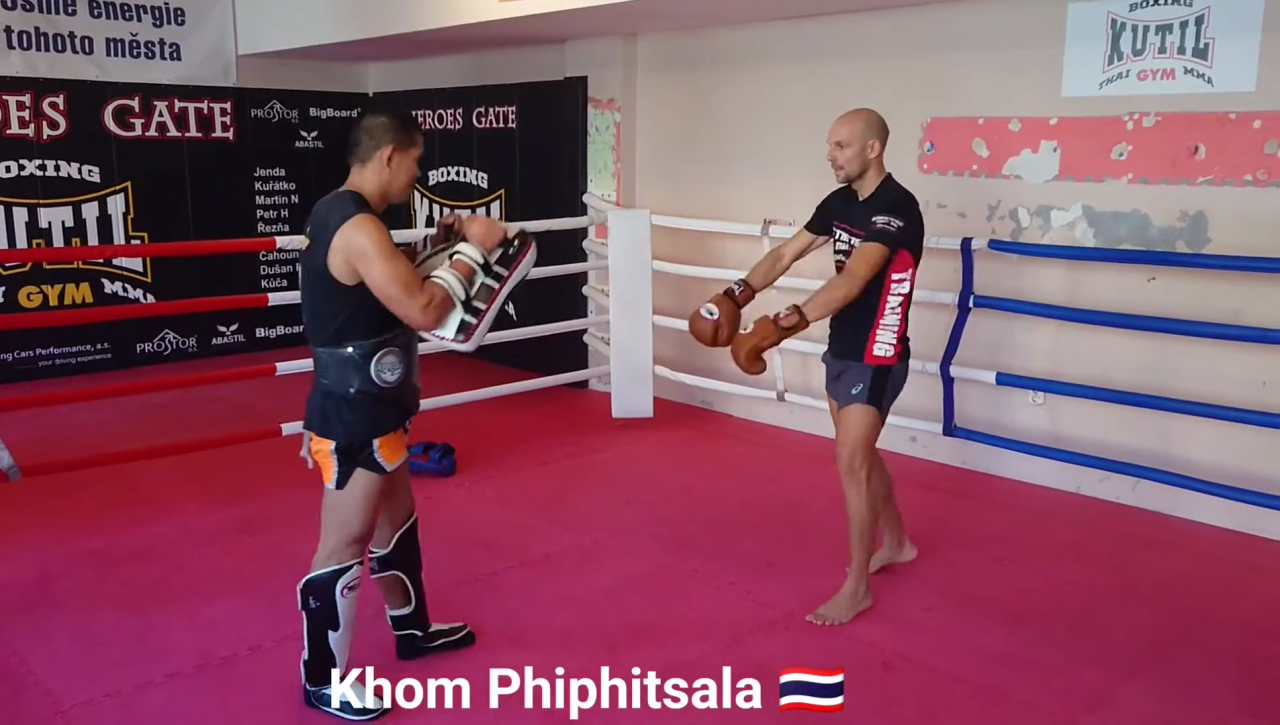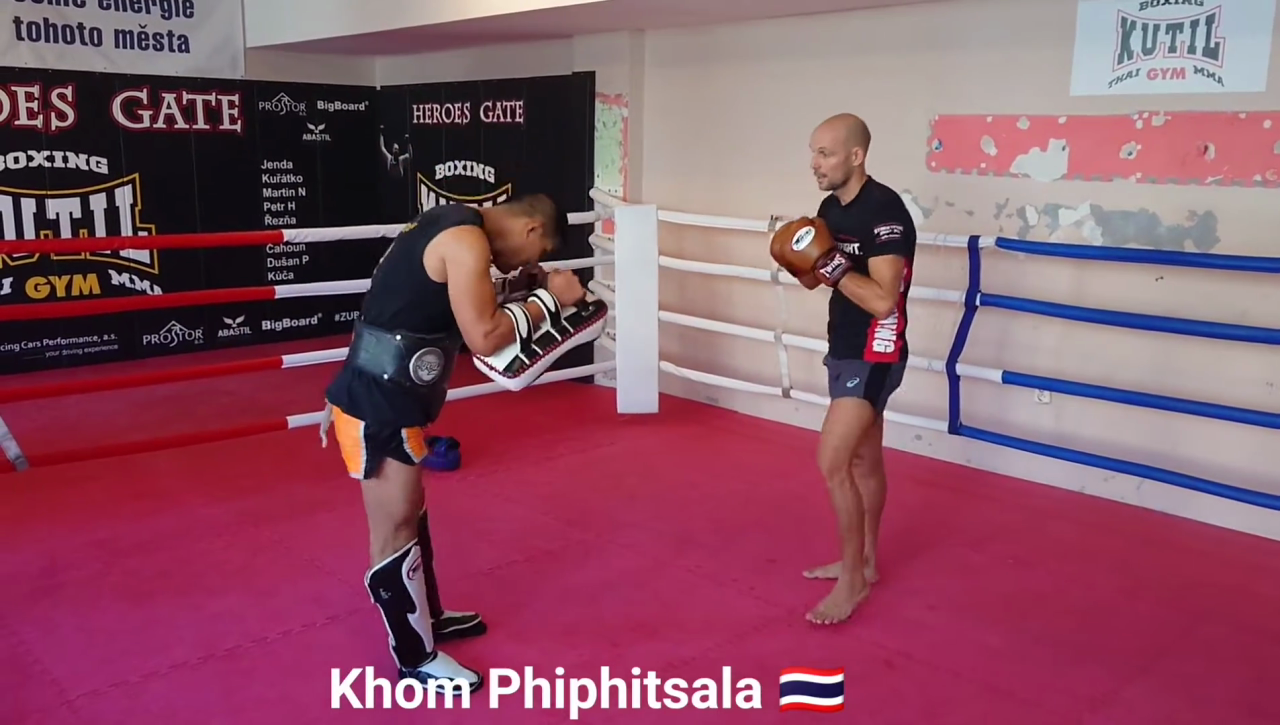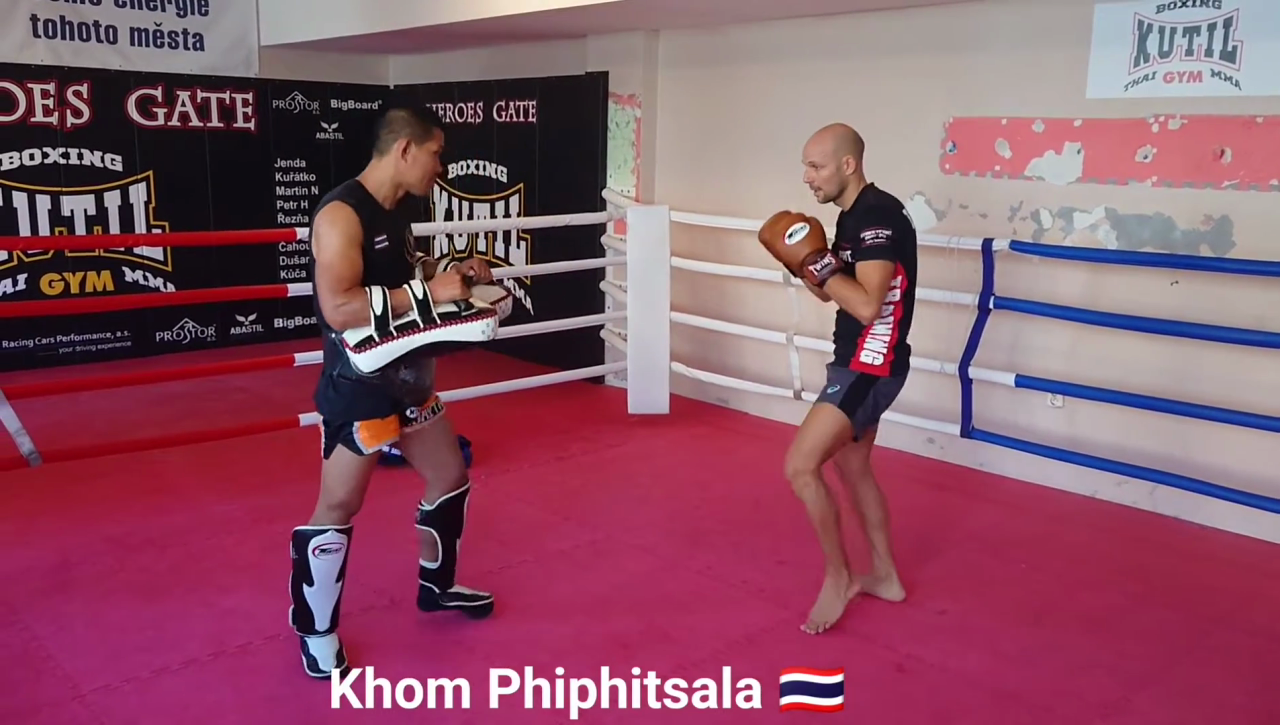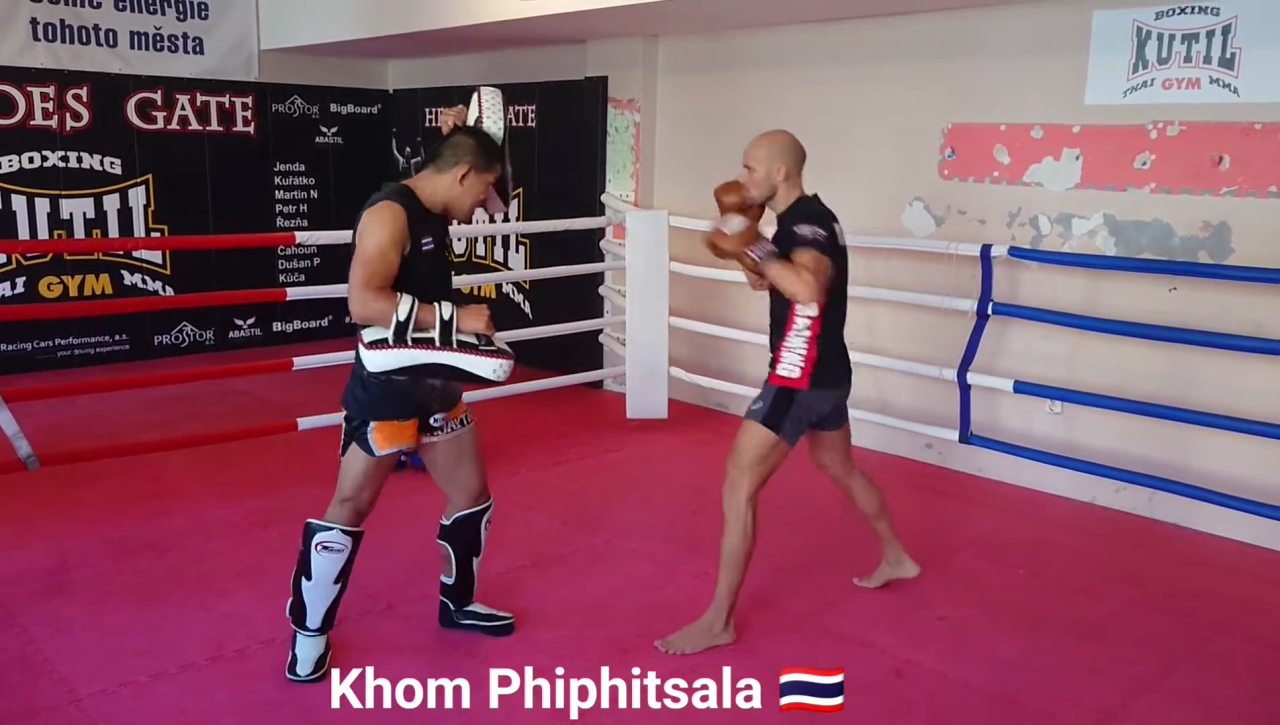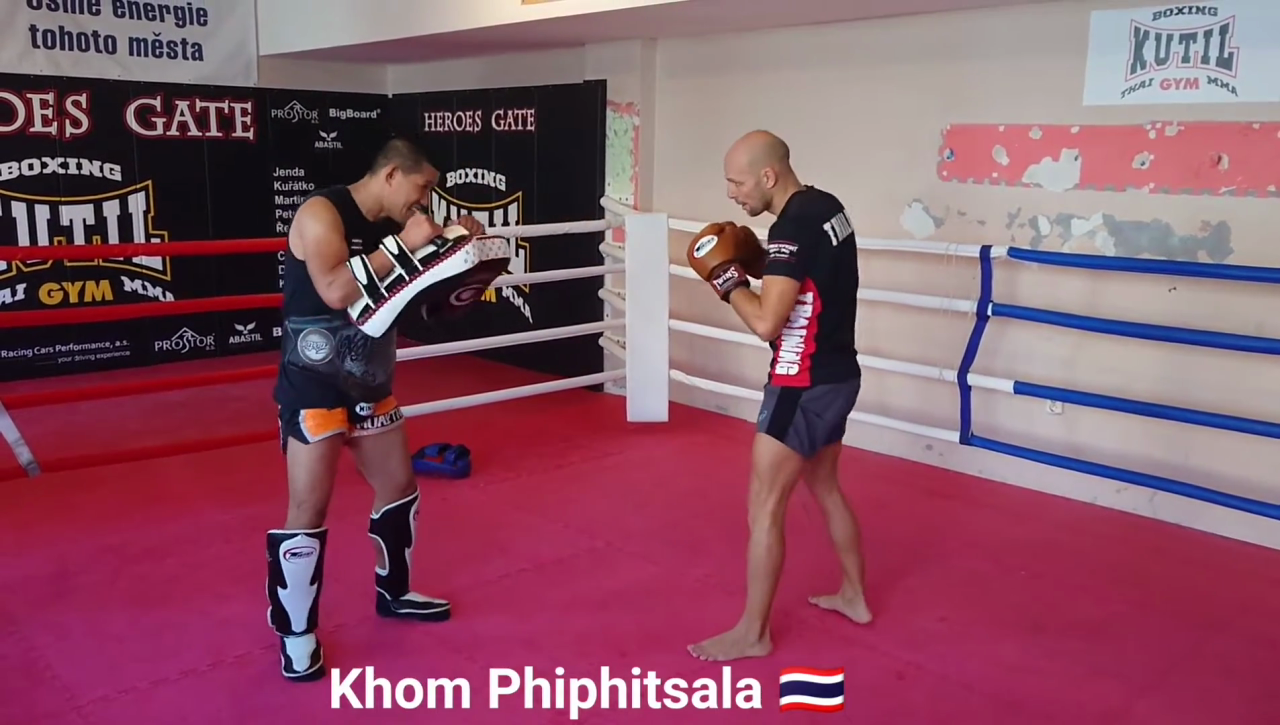
dt=1s
person 1, frame 1
left shoulder: (341, 213)
right shoulder: (359, 228)
left elbow: (389, 287)
right elbow: (423, 311)
left wrist: (442, 246)
right wrist: (469, 250)
left hip: (368, 404)
right hip: (355, 412)
left knee: (397, 517)
right knee: (344, 545)
left ankle: (412, 629)
person 1, frame 2
left shoulder: (453, 225)
right shoulder: (468, 240)
right elbow: (485, 336)
right wrist: (548, 298)
left hip: (385, 394)
right hip: (382, 403)
left knee: (410, 514)
right knee: (394, 530)
left ankle: (427, 617)
right ankle: (416, 658)
person 1, frame 3
left shoulder: (397, 208)
right shoulder: (340, 214)
right elbow: (339, 308)
left wrist: (449, 271)
right wrist: (428, 293)
left hip: (409, 381)
right hip: (358, 388)
left knee: (450, 479)
right knee: (337, 511)
left ankle: (437, 585)
right ankle: (316, 631)
person 1, frame 4
left shoulder: (429, 207)
right shoulder: (389, 214)
left elbow: (473, 192)
right elbow: (365, 304)
left wrist: (463, 136)
right wrist: (455, 316)
left hip: (435, 388)
right hip: (385, 392)
left knee: (473, 496)
right knee: (349, 511)
left ankle: (457, 602)
right ankle: (309, 630)
person 1, frame 5
left shoulder: (384, 228)
right shoulder: (321, 212)
right elbow: (337, 289)
right wrist: (403, 246)
left hip: (371, 386)
right hip: (314, 388)
left knee: (399, 489)
right knee: (308, 512)
left ankle: (393, 593)
right ankle: (296, 632)
person 2, frame 1
left shoulder: (897, 208)
right shoulder: (839, 202)
left elbow: (848, 283)
right elbow: (784, 255)
left wrist: (780, 326)
right wrist: (735, 296)
left hip: (875, 360)
right hip: (841, 352)
left knee: (851, 466)
right knee: (861, 454)
left ankle: (856, 588)
right ankle: (895, 542)
person 2, frame 2
left shoulder: (885, 211)
right shoulder: (830, 207)
left elbow: (882, 300)
right elbow: (816, 279)
left wrist: (829, 263)
right wrist: (802, 263)
left hip: (875, 357)
right hip: (844, 351)
left knee: (831, 462)
right knee: (864, 459)
left ankle: (852, 579)
right ankle: (862, 560)
person 2, frame 3
left shoulder: (879, 215)
right shoulder: (850, 215)
left elbow: (868, 307)
right elbow: (831, 291)
left wrist: (817, 263)
right wrist: (806, 263)
left hip: (870, 367)
right hip: (859, 362)
left knee: (799, 467)
right knee: (853, 469)
left ankle: (838, 576)
right ankle: (884, 576)
person 2, frame 4
left shoulder: (809, 221)
right shoulder: (794, 219)
left elbow: (808, 289)
right elbow: (769, 278)
left wrist: (752, 247)
right wrist: (737, 240)
left hip: (798, 382)
right hip: (825, 378)
left knee: (738, 491)
right knee: (841, 470)
left ankle: (717, 621)
right ankle: (896, 557)
person 2, frame 5
left shoulder: (793, 227)
right shoulder: (827, 207)
left elbow: (766, 322)
left wrist: (725, 278)
right wrist: (757, 266)
left hip: (803, 385)
right hip: (838, 377)
left knee: (763, 507)
right knee: (825, 489)
left ankle: (752, 632)
right ankle: (854, 596)
